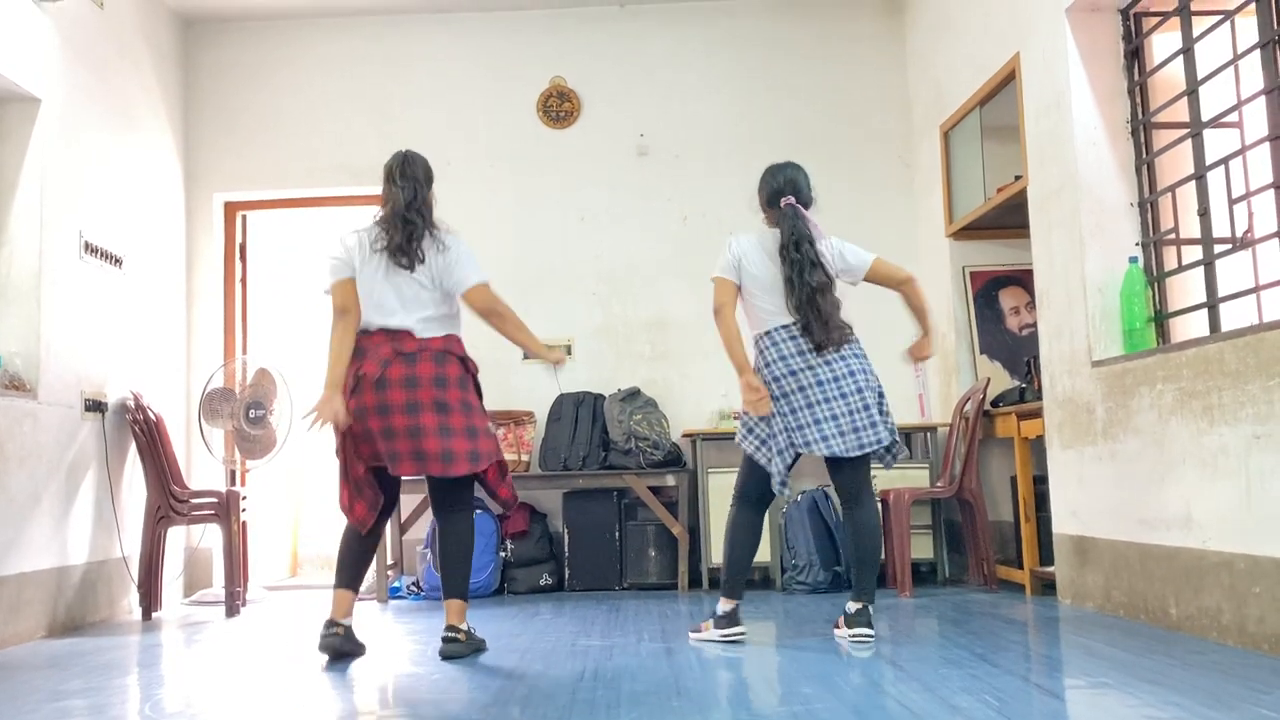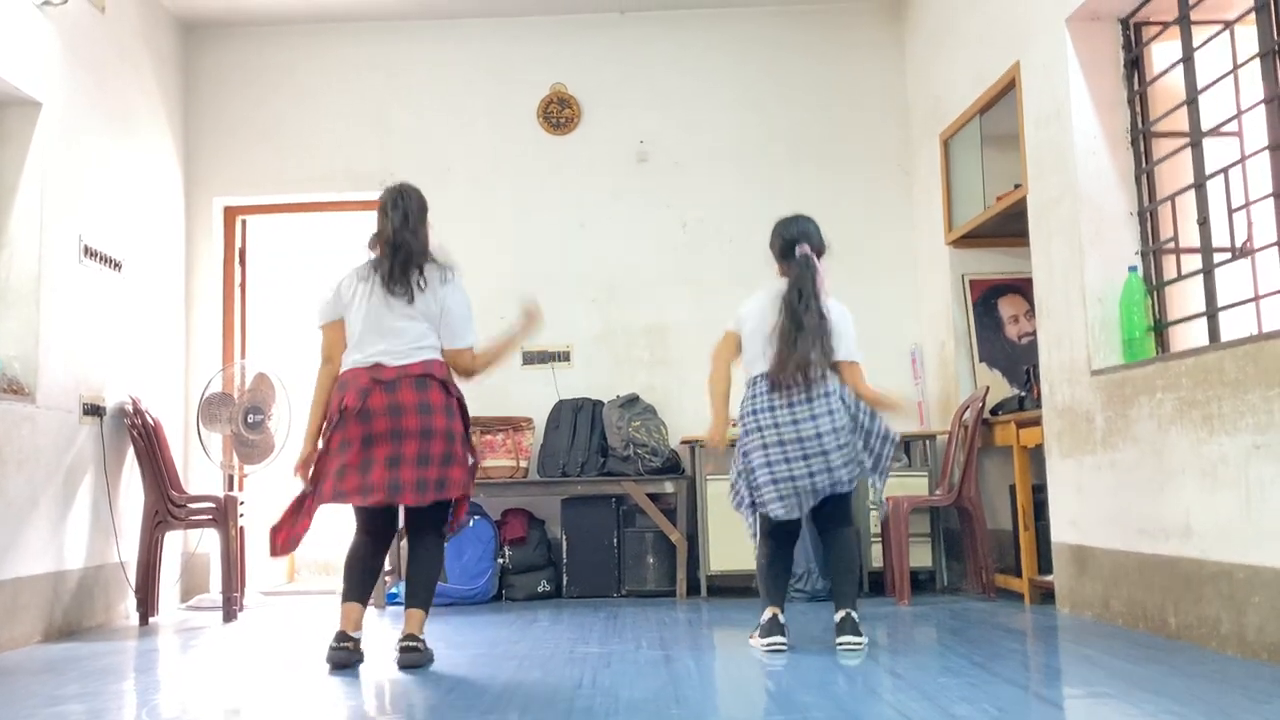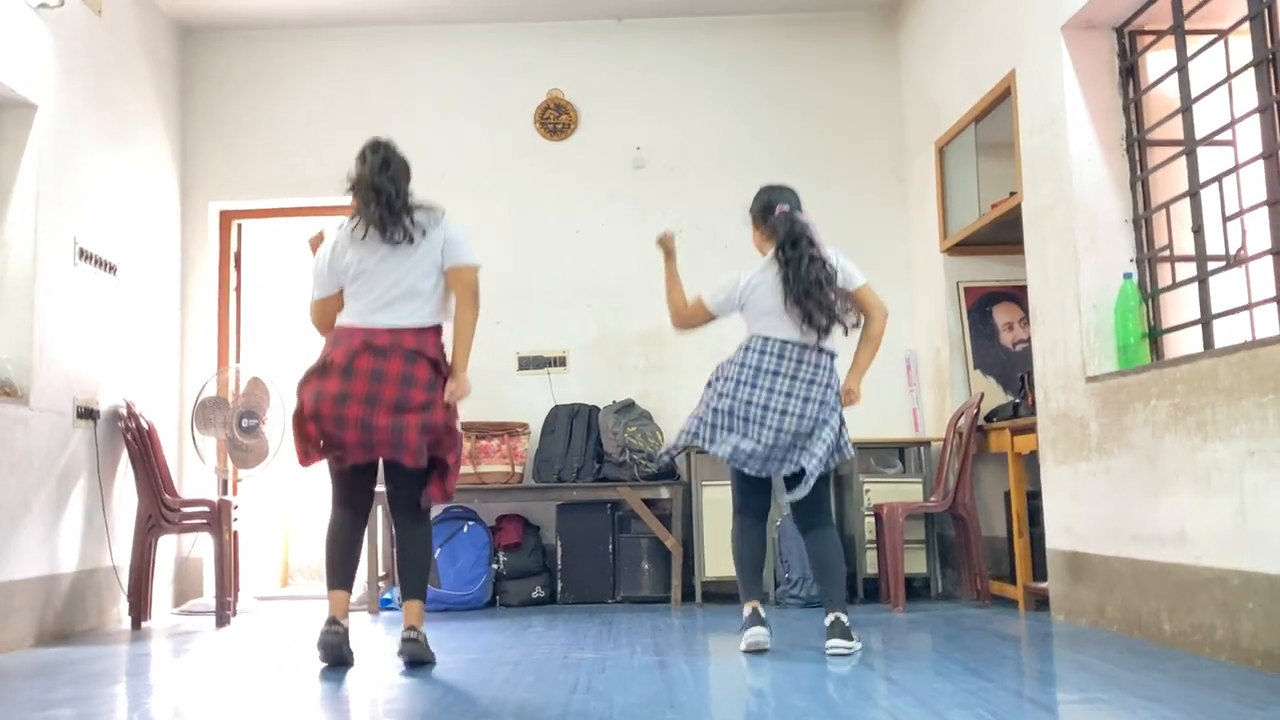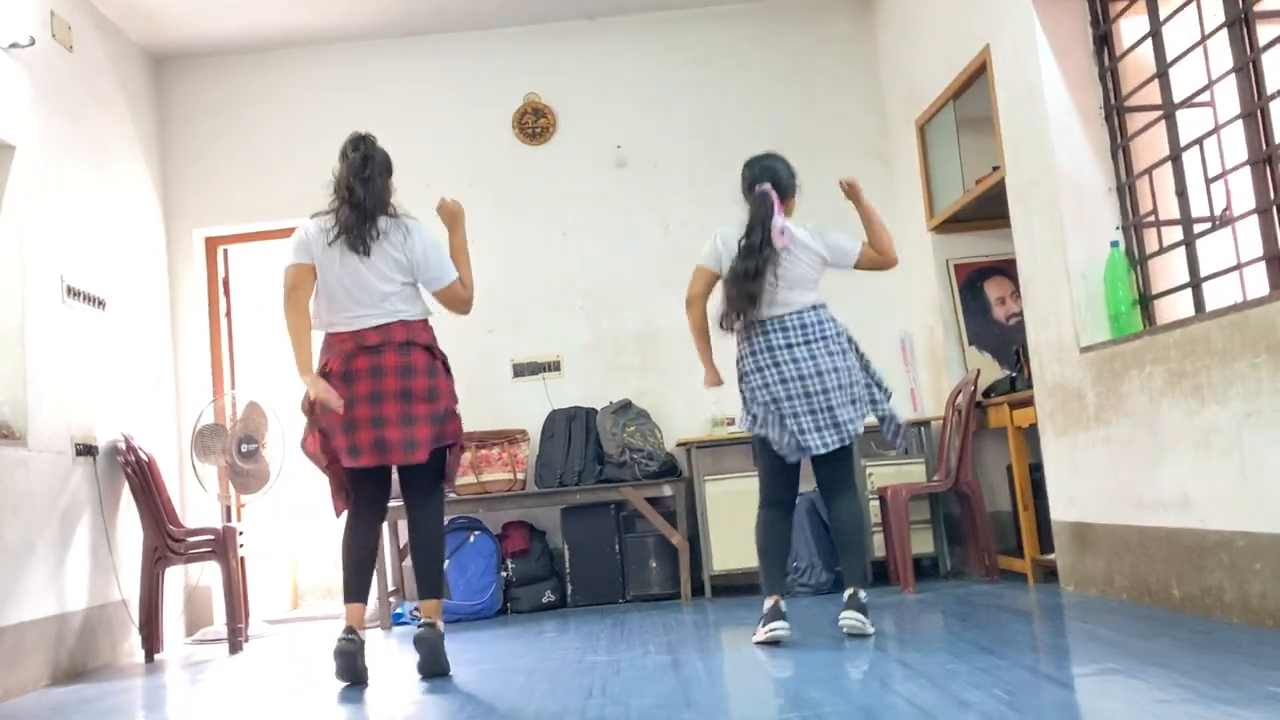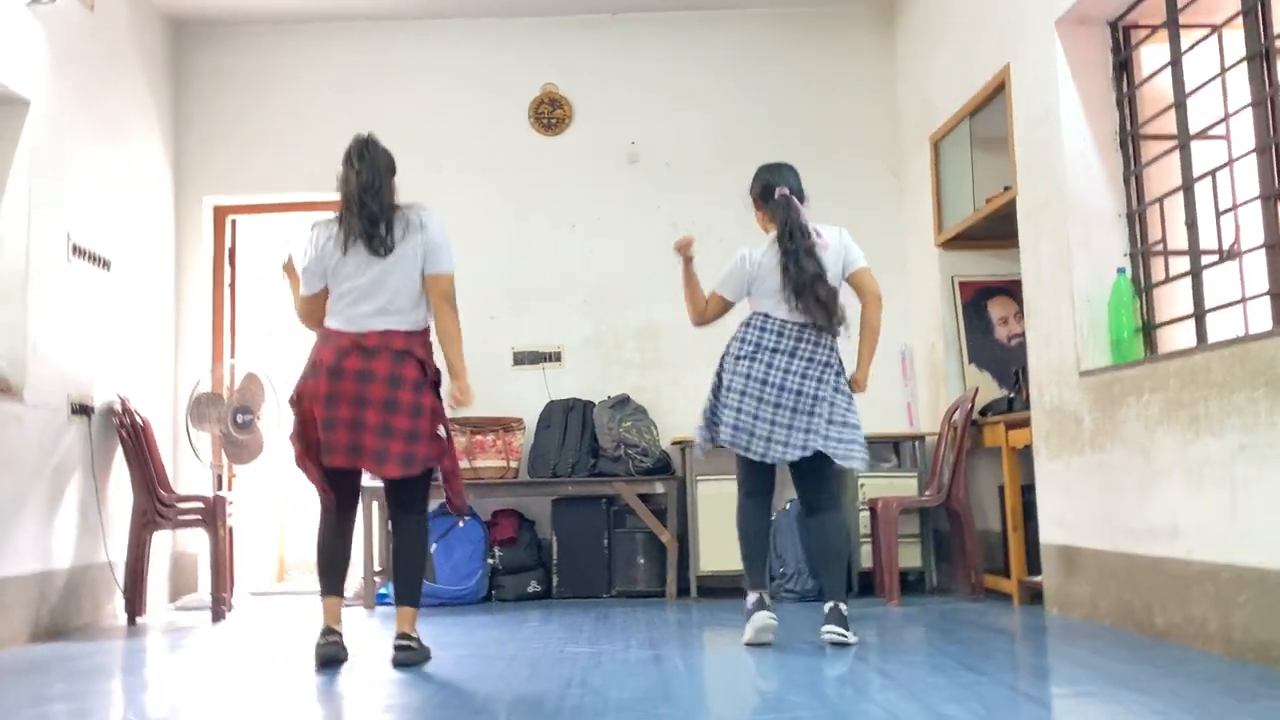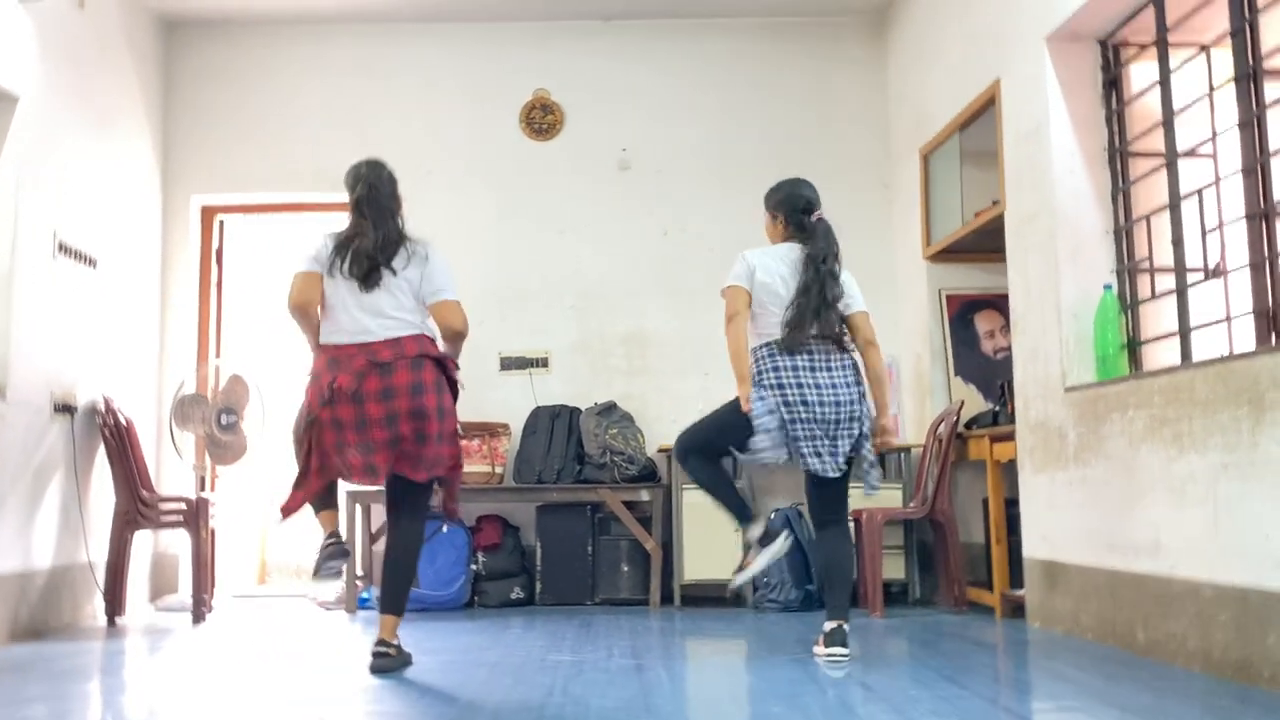
dt=0.5s
person 1, frame 1
left shoulder: (353, 243)
right shoulder: (447, 244)
left elbow: (344, 314)
right elbow: (484, 303)
left wrist: (333, 388)
right wrist: (536, 346)
left hip: (375, 374)
right hip: (441, 375)
left knee: (371, 504)
right knee: (454, 506)
left ankle: (338, 622)
right ankle: (456, 626)
person 1, frame 2
left shoulder: (349, 283)
right shoulder: (443, 282)
left elbow: (330, 362)
right elbow: (464, 365)
left wrist: (311, 438)
right wrist: (516, 335)
left hip: (361, 408)
right hip: (425, 403)
left knee: (373, 531)
right knee: (427, 532)
left ankle: (346, 634)
right ankle: (412, 636)
person 1, frame 3
left shoulder: (342, 238)
right shoulder: (439, 226)
left elbow: (324, 319)
right elbow: (465, 296)
left wrist: (320, 260)
right wrist: (459, 370)
left hip: (350, 367)
right hip: (414, 367)
left knee: (350, 502)
right knee: (411, 503)
left ankle: (337, 620)
right ankle: (412, 626)
person 1, frame 4
left shoulder: (311, 234)
right shoulder: (408, 232)
left elbow: (296, 300)
right elbow: (461, 300)
left wrist: (307, 374)
right wrist: (457, 230)
left hip: (347, 370)
right hip: (409, 365)
left knee: (364, 507)
right knee: (424, 500)
left ankle: (352, 632)
right ankle: (430, 623)
person 1, frame 5
left shoulder: (325, 235)
right shoulder: (422, 226)
left elbow: (311, 317)
right elbow: (442, 300)
left wrist: (295, 281)
right wrist: (458, 371)
left hip: (338, 373)
right hip: (403, 372)
left knee: (338, 505)
right knee: (408, 509)
left ankle: (331, 631)
right ankle: (406, 635)
person 1, frame 6
left shoulder: (328, 250)
right shoulder: (422, 256)
left elbow: (300, 303)
right elbow: (455, 325)
left wrist: (320, 343)
right wrist: (449, 358)
left hip: (345, 378)
right hip: (413, 379)
left knee: (317, 457)
right knee: (408, 513)
left ankle: (331, 536)
right ankle: (387, 640)
person 2, frame 1
left shoulder: (742, 248)
right shoulder: (831, 248)
left elbow: (721, 311)
right elbow: (904, 281)
left wrist: (748, 378)
right wrist: (925, 333)
left hip: (781, 373)
right hip: (842, 370)
left knee: (751, 499)
right knee: (856, 495)
left ankle: (727, 611)
right ankle: (859, 609)
person 2, frame 2
left shoulder: (754, 303)
right shoulder: (834, 311)
left elbow: (723, 361)
right elbow: (855, 387)
left wrist: (719, 419)
right wrist: (903, 406)
left hip: (767, 425)
right hip: (825, 422)
left knee: (779, 532)
right knee: (837, 523)
left ankle: (772, 618)
right ankle: (847, 616)
person 2, frame 3
left shoulder: (748, 281)
right shoulder: (831, 264)
left elbow: (681, 318)
right elbow: (875, 315)
left wrist: (669, 260)
right wrist: (853, 382)
left hip: (751, 391)
right hip: (814, 397)
left knee: (750, 511)
right knee: (814, 515)
left ankle: (754, 612)
right ankle: (837, 619)
person 2, frame 4
left shoulder: (726, 242)
right shoulder: (815, 239)
left elbow: (694, 301)
right elbow: (887, 257)
left wrist: (708, 363)
right wrist: (860, 202)
left hip: (764, 371)
right hip: (823, 360)
left knee: (776, 498)
right knee: (839, 486)
left ankle: (773, 606)
right ankle: (854, 595)
person 2, frame 5
left shoulder: (750, 259)
right shoulder: (835, 240)
left elbow: (701, 316)
right elbow: (872, 297)
left wrist: (688, 264)
right wrist: (863, 365)
left hip: (754, 372)
right hip: (814, 378)
left knee: (754, 494)
right knee: (822, 500)
left ankle: (758, 599)
right ankle: (835, 609)
person 2, frame 6
left shoulder: (753, 261)
right shoulder: (835, 271)
left elbow: (736, 320)
right elbow: (866, 342)
left wrist: (746, 390)
right wrist: (882, 411)
left hip: (778, 386)
right hip: (837, 391)
left knee: (691, 446)
right knee: (830, 517)
left ankle: (760, 532)
right ankle: (836, 628)
